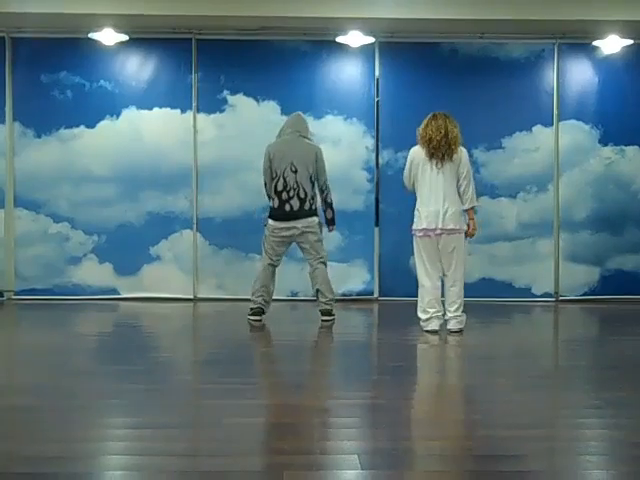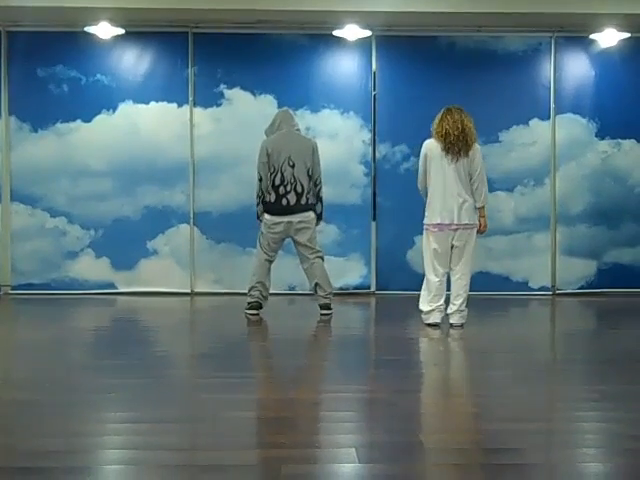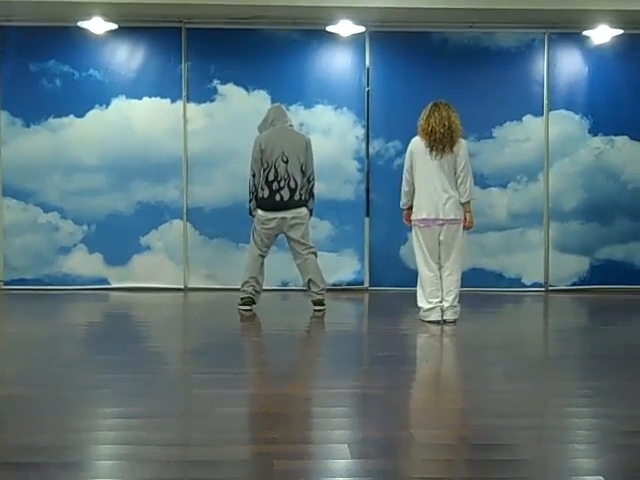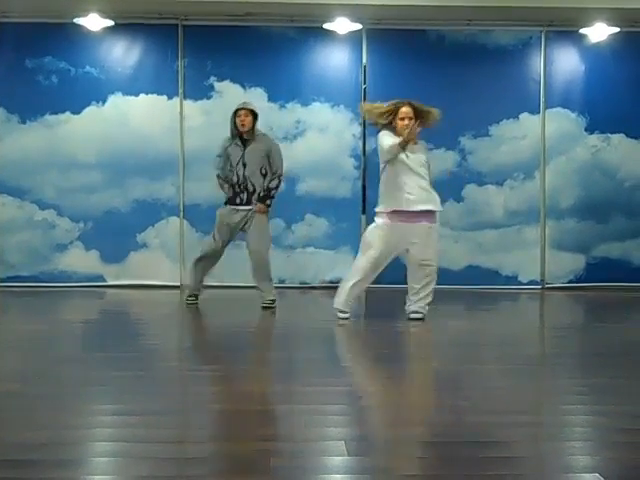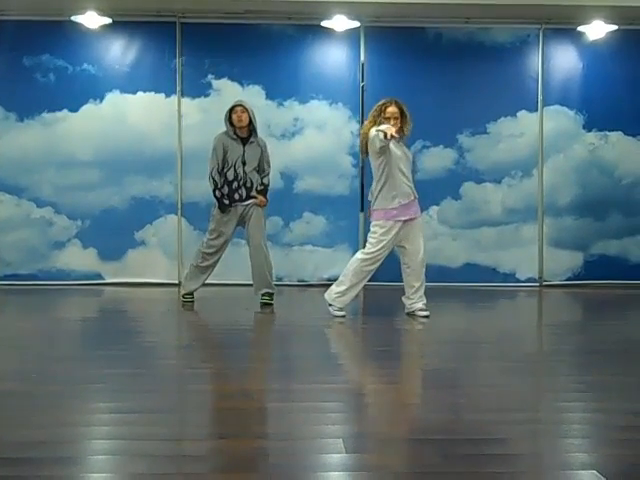
dt=0.7s
person 1, frame 1
left shoulder: (416, 153)
right shoulder: (459, 153)
left elbow: (408, 183)
right elbow: (466, 187)
right wrist: (471, 217)
left hip: (425, 221)
right hip: (452, 220)
left knee: (428, 274)
right knee: (454, 274)
left ankle: (431, 320)
right ankle: (455, 320)
person 1, frame 2
left shoulder: (429, 146)
right shoulder: (473, 149)
left elbow: (422, 182)
right elbow: (479, 184)
right wrist: (482, 214)
left hip: (436, 216)
right hip: (464, 216)
left knee: (435, 269)
right knee: (460, 268)
left ankle: (432, 313)
right ankle: (457, 315)
person 1, frame 3
left shoulder: (416, 144)
right shoulder: (459, 145)
left elbow: (408, 179)
right elbow: (464, 179)
left wrist: (406, 207)
right wrist: (467, 210)
left hip: (424, 212)
right hip: (451, 212)
left knee: (428, 264)
right knee: (451, 264)
left ankle: (431, 310)
right ankle: (449, 311)
person 1, frame 4
left shoulder: (421, 146)
right shoulder: (386, 137)
right elbow: (388, 148)
right wrist: (401, 140)
left hip: (423, 212)
right hip: (393, 212)
left knee: (425, 262)
right knee: (370, 258)
left ankle: (417, 305)
right ankle: (343, 301)
person 1, frame 5
left shoulder: (398, 143)
right shoulder: (377, 139)
right elbow: (378, 135)
right wrist: (384, 130)
left hip: (409, 207)
right hip: (388, 211)
left knee: (415, 258)
right knee: (369, 256)
left ankle: (415, 303)
right ankle: (336, 298)
person 2, frame 1
left shoulder: (272, 149)
right shoulder: (314, 150)
left elbow: (267, 184)
right elbow: (323, 185)
right wrist: (330, 216)
left hip: (279, 218)
right hip: (307, 218)
left knee: (268, 263)
right knee: (317, 263)
left ankle: (257, 308)
right ankle: (326, 309)
person 2, frame 2
left shoulder: (268, 144)
right shoulder: (310, 144)
left elbow: (262, 180)
right elbow: (316, 181)
left wrist: (260, 209)
right wrist: (318, 211)
left hip: (274, 214)
right hip: (303, 213)
left knee: (264, 257)
right knee: (313, 257)
left ankle: (254, 302)
right ankle: (325, 302)
person 2, frame 3
left shoulder: (262, 140)
right shoulder: (303, 140)
left elbow: (255, 176)
right elbow: (309, 177)
left wrist: (253, 205)
right wrist: (309, 206)
left hip: (267, 209)
right hip: (296, 209)
left knee: (257, 252)
right knee: (306, 253)
left ankle: (248, 297)
right ankle: (318, 298)
person 2, frame 4
left shoulder: (267, 143)
right shoulder: (229, 144)
left elbow: (277, 174)
right elbow: (221, 172)
left wrist: (266, 201)
right wrist: (228, 190)
left hip: (257, 207)
right hip: (232, 206)
left knee: (257, 250)
right knee: (213, 248)
left ankle: (268, 294)
right ankle: (194, 289)
person 2, frame 5
left shoulder: (259, 143)
right shoulder: (222, 140)
left elbow: (265, 172)
right elbow: (214, 172)
left wrist: (263, 193)
right wrist: (221, 200)
left hip: (253, 203)
right hip: (227, 203)
left knee: (258, 245)
right knee: (212, 246)
left ankle: (266, 290)
right ankle: (189, 287)
